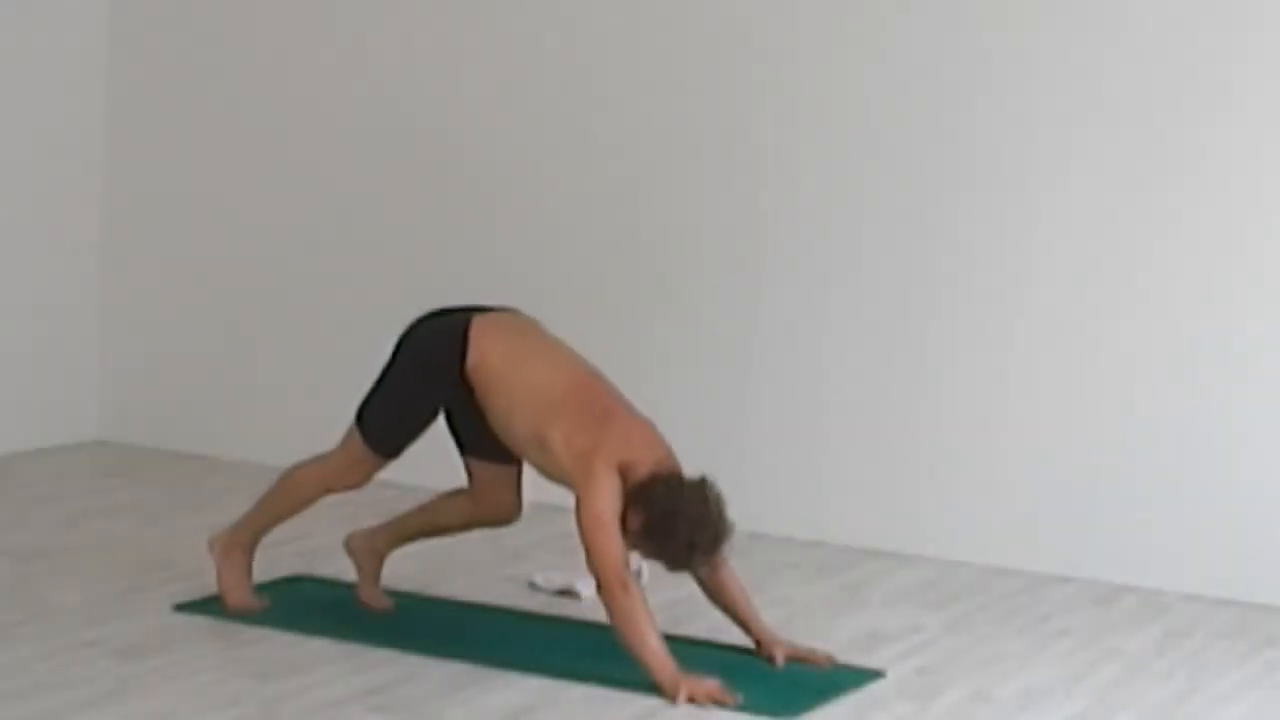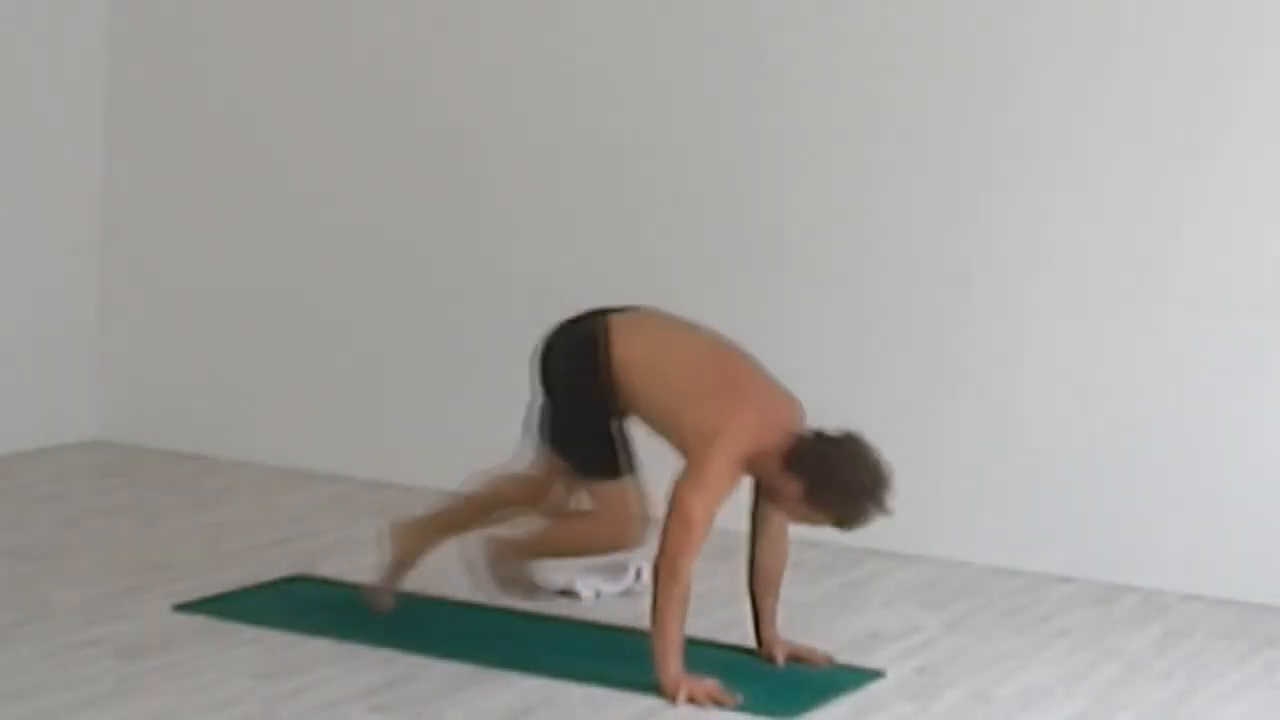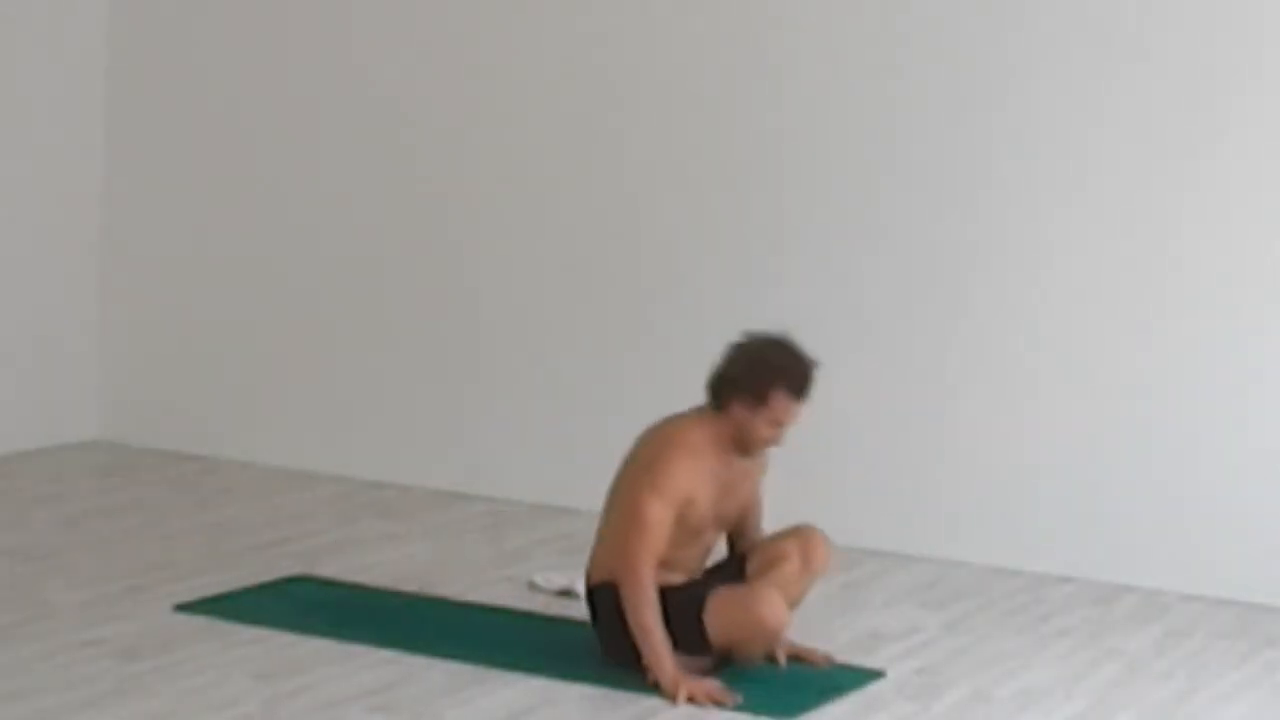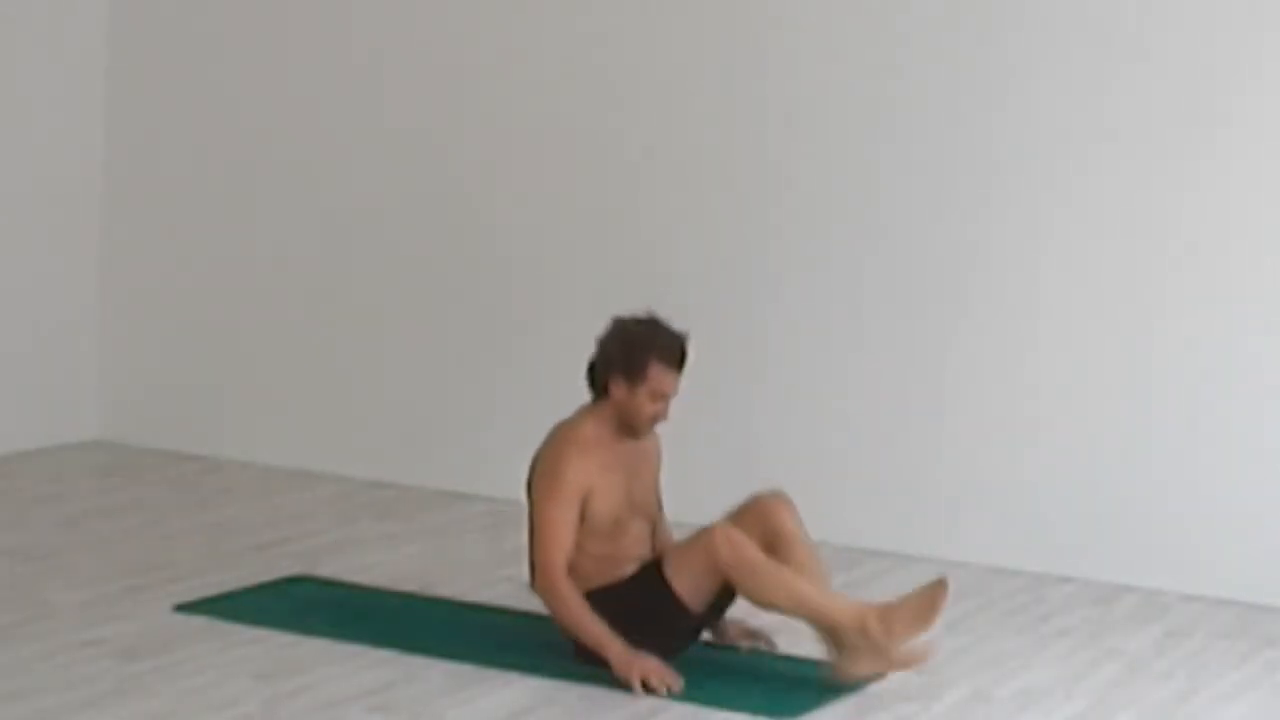
dt=1s
person 1, frame 1
left shoulder: (659, 464)
right shoulder: (602, 472)
left elbow: (706, 554)
right elbow: (616, 585)
left wrist: (764, 636)
right wrist: (671, 679)
left hip: (491, 342)
right hip: (448, 347)
left knee: (497, 506)
right knee: (350, 468)
left ankle: (374, 546)
right ankle: (236, 543)
person 1, frame 2
left shoulder: (789, 430)
right shoulder: (730, 450)
left elbow: (770, 537)
right elbow: (675, 560)
left wrist: (768, 636)
right wrist: (671, 675)
left hip: (606, 344)
right hip: (581, 356)
left knee: (545, 486)
right knee: (623, 526)
left ankle: (418, 536)
right ankle: (512, 553)
person 1, frame 3
left shoulder: (750, 453)
right shoulder: (676, 456)
left elbow: (747, 542)
right elbow: (634, 571)
left wrist: (769, 635)
right wrist: (669, 675)
left hip: (688, 593)
right hip: (626, 610)
left knee: (810, 548)
right knee: (765, 608)
left ankle: (708, 646)
right ankle: (688, 659)
person 1, frame 4
left shoulder: (645, 442)
right shoulder: (569, 457)
right elbow: (549, 577)
left wrist: (711, 614)
right wrist: (620, 655)
left hip: (653, 596)
right hip: (610, 616)
left knee: (772, 509)
right knee: (722, 540)
left ankle: (849, 648)
right ankle: (865, 625)
